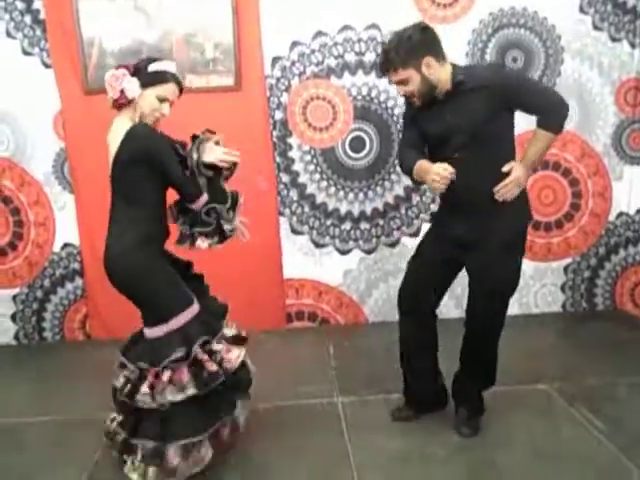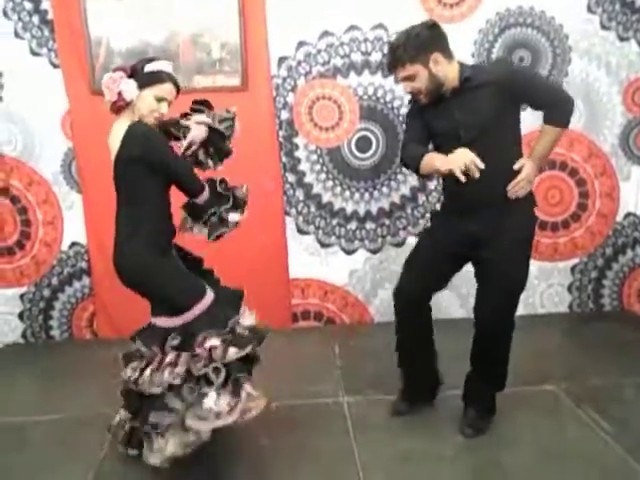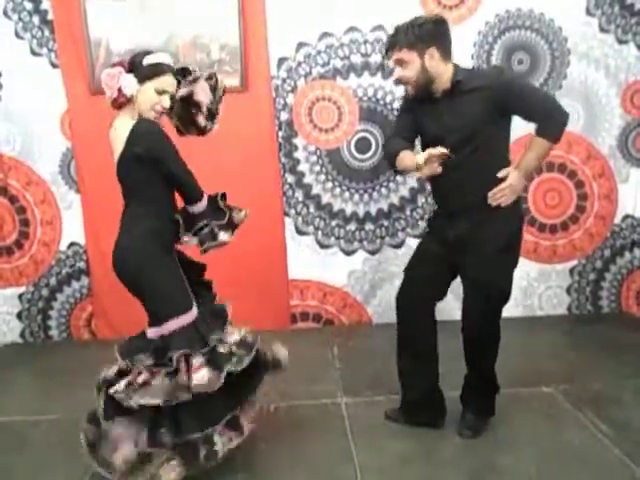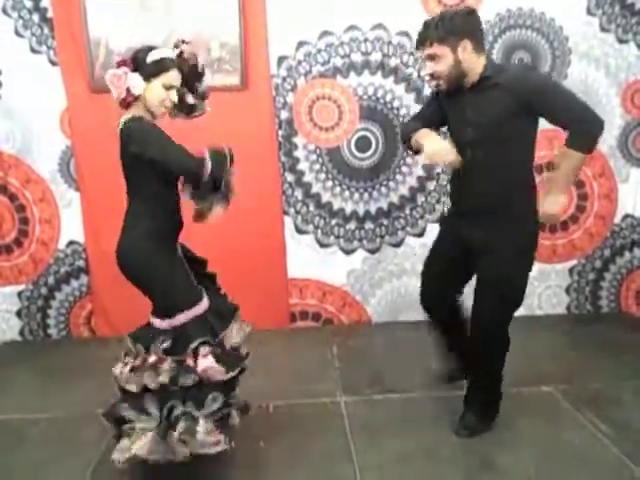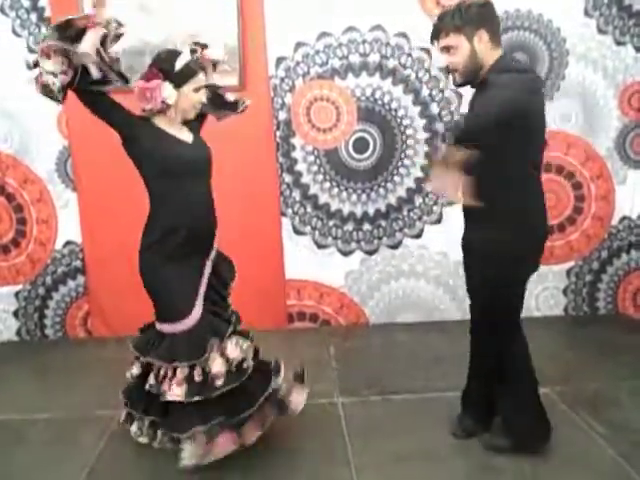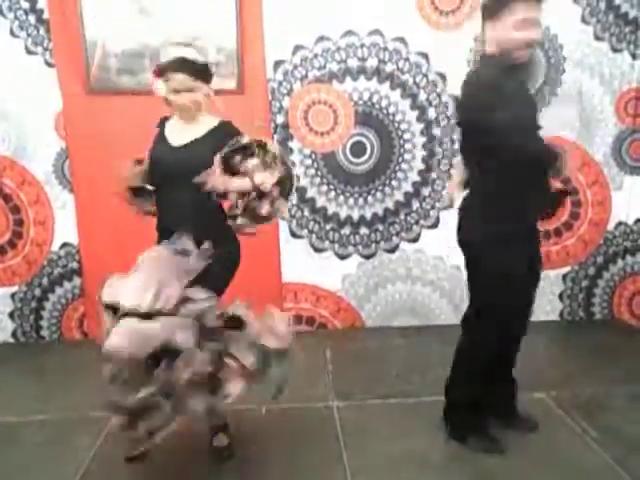
dt=0.5s
person 1, frame 1
left shoulder: (494, 82)
right shoulder: (418, 106)
left elbow: (554, 109)
right elbow: (408, 154)
left wrist: (526, 167)
right wrist: (428, 170)
left hip: (500, 223)
right hip: (450, 220)
left knee: (484, 317)
right knee: (413, 300)
left ankle: (469, 400)
right ankle: (423, 395)
person 1, frame 2
left shoulder: (501, 79)
right shoulder: (423, 105)
left elbow: (560, 104)
right elbow: (411, 153)
left wrist: (535, 162)
right wrist: (446, 161)
left hip: (507, 218)
right hip: (454, 218)
left knee: (494, 315)
right knee: (409, 293)
left ankle: (480, 401)
right ankle: (418, 386)
person 1, frame 3
left shoulder: (492, 85)
right shoulder: (416, 101)
left elbow: (554, 116)
right elbow: (395, 143)
left wrist: (521, 173)
right wrist: (413, 161)
left hip: (492, 225)
right hip: (445, 223)
left knee: (479, 319)
right knee: (412, 302)
left ankle: (478, 405)
right ankle: (421, 404)
person 1, frame 4
left shoulder: (522, 84)
right shoulder: (448, 93)
left elbow: (588, 125)
right elbow: (413, 126)
left wrist: (558, 189)
right wrist: (428, 140)
left hip: (508, 228)
right hip: (460, 223)
left knee: (490, 321)
right knee: (434, 297)
left ankle: (481, 405)
right ankle: (466, 358)
person 1, frame 5
left shoulder: (513, 84)
right shoulder: (498, 86)
left elbow: (476, 128)
left wrist: (452, 167)
right wrist: (459, 169)
left hip: (510, 233)
right hip: (490, 228)
left knee: (495, 325)
right knee: (490, 321)
left ankle: (525, 427)
right ankle: (481, 408)
person 1, frame 6
left shoulder: (502, 82)
right shoulder: (493, 85)
right elbow: (523, 149)
right wrist: (550, 157)
left hip: (509, 226)
right hip: (496, 229)
left knee: (509, 320)
right knee: (489, 323)
left ankle: (496, 402)
right ankle: (463, 418)
person 2, frame 1
left shoulder: (125, 132)
right shoulder: (142, 137)
left elbow: (167, 153)
right elbow: (186, 187)
left wrist: (202, 153)
right wrist: (223, 218)
left hip: (129, 252)
right hip: (137, 256)
left knee: (164, 337)
right knee: (187, 334)
left ankle: (145, 432)
right ankle: (177, 445)
person 2, frame 2
left shoulder: (128, 133)
right shoulder: (143, 137)
left elbow: (185, 126)
right elbow: (189, 184)
left wrist: (197, 125)
right wrist: (221, 204)
left hip: (141, 250)
right hip: (146, 255)
left knee: (178, 321)
right knee: (207, 317)
left ankle: (152, 425)
person 2, frame 3
left shoulder: (125, 128)
right shoulder: (146, 133)
left elbow: (181, 110)
right elbow: (186, 184)
left wrist: (194, 93)
right wrist: (211, 216)
left hip: (142, 247)
right hip: (146, 253)
left knee: (185, 328)
right knee: (184, 337)
right ankle: (166, 445)
person 2, frame 4
left shoulder: (139, 125)
right shoulder: (139, 130)
left elbow: (187, 100)
right elbow: (190, 167)
left wrist: (187, 63)
right wrist: (216, 163)
left hip: (151, 244)
right hip: (147, 249)
left knee: (179, 322)
right knee: (194, 326)
right ankle: (179, 423)
person 2, frame 5
left shoulder: (192, 127)
right shoulder: (137, 130)
left elbow: (220, 102)
right elbow: (88, 91)
left wrist: (207, 71)
right wrist: (92, 40)
left hip: (204, 251)
right hip: (166, 257)
left knee: (213, 331)
right knee: (188, 338)
right ankle: (206, 426)
person 2, frame 6
left shoulder: (225, 133)
right shoulder: (163, 129)
left wrist: (240, 182)
right wrist: (141, 179)
left hip: (211, 248)
right ankle: (215, 420)
